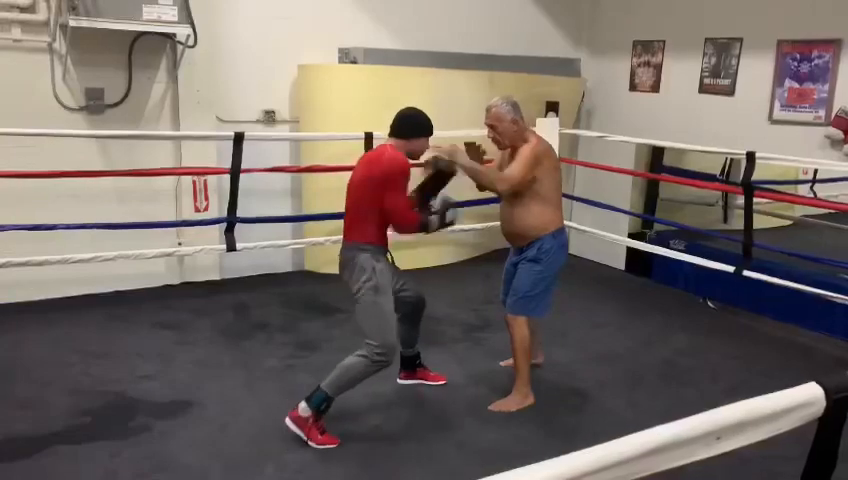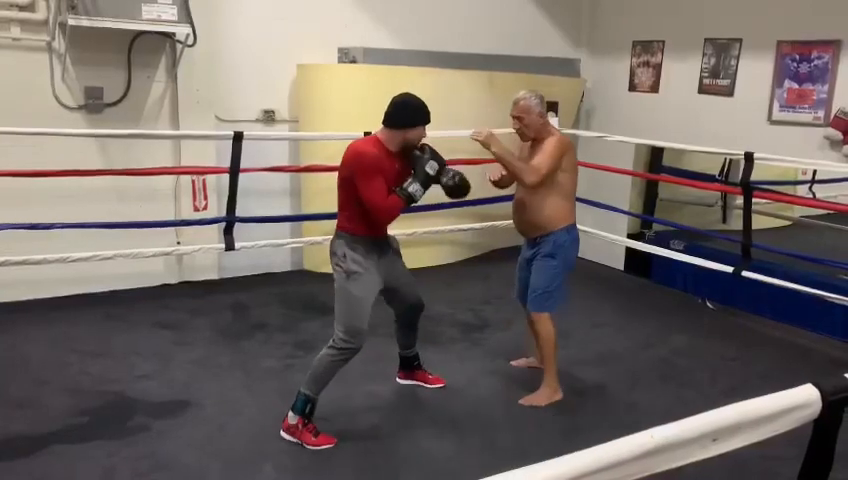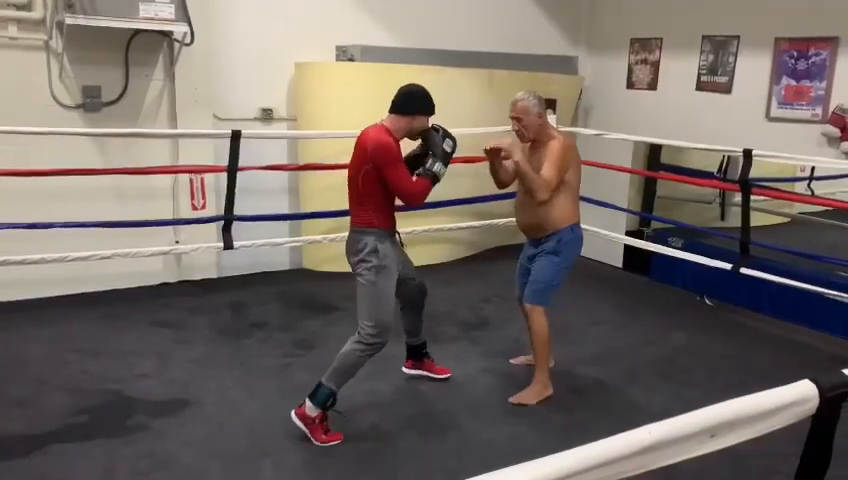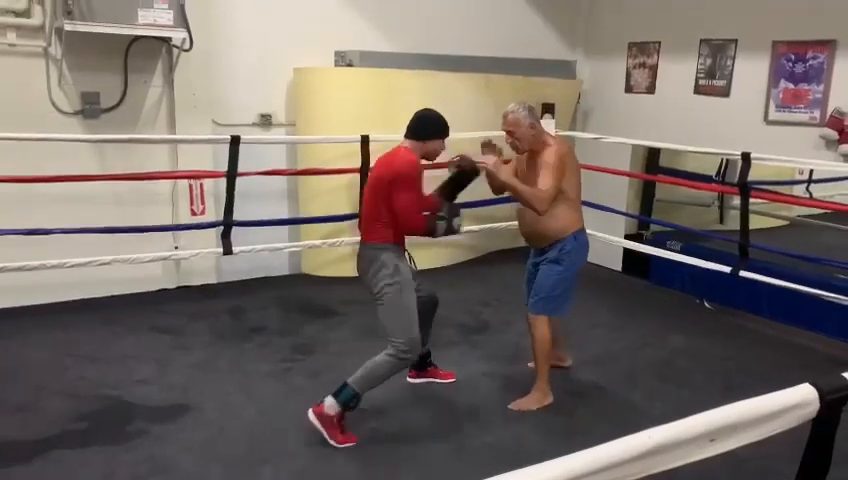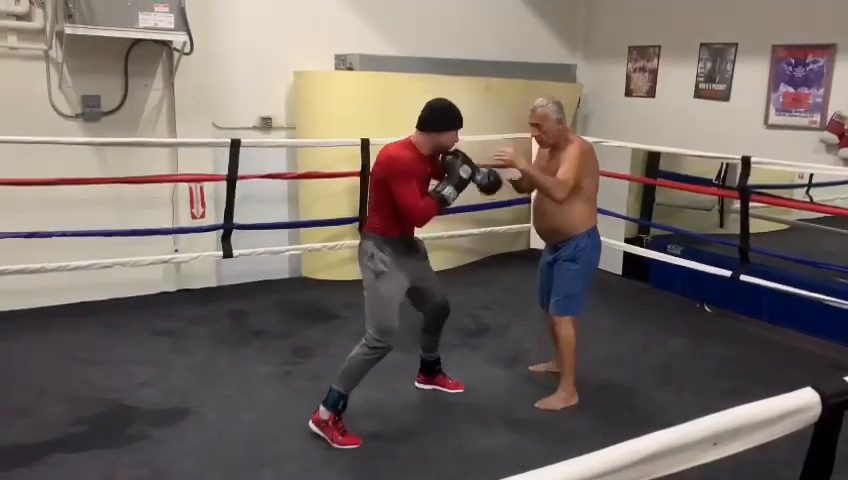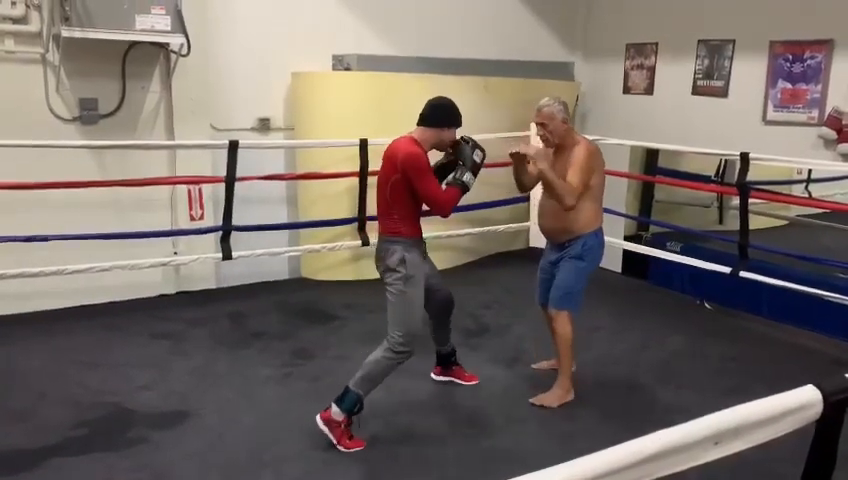
dt=0.5s
person 1, frame 1
left shoulder: (374, 158)
right shoulder: (396, 163)
right elbow: (404, 221)
left wrist: (435, 185)
right wrist: (439, 217)
left hip: (370, 257)
right hip: (366, 260)
left knee: (413, 302)
right knee: (380, 350)
left ankle: (410, 368)
right ankle: (306, 412)
person 1, frame 2
left shoulder: (396, 152)
right shoulder: (364, 154)
left elbow: (398, 185)
right elbow: (385, 211)
left wrist: (439, 174)
right wrist: (419, 177)
left hip: (382, 246)
right hip: (354, 250)
left knee: (411, 304)
right knee: (348, 339)
left ankle: (409, 369)
right ankle: (296, 419)
person 1, frame 3
left shoulder: (379, 136)
right shoulder: (382, 143)
right elbow: (412, 196)
left wrist: (422, 153)
right wrist: (439, 159)
left hip: (383, 238)
right hip: (372, 243)
left knee: (415, 291)
right knee: (373, 334)
left ankle: (416, 358)
right ankle: (312, 409)
person 1, frame 4
left shoulder: (392, 159)
right shoulder: (408, 165)
left elbow: (420, 206)
right elbow: (409, 221)
left wrist: (455, 181)
right wrist: (442, 225)
left hip: (384, 253)
right hip: (385, 258)
left knee: (426, 300)
right knee: (401, 349)
left ankle: (421, 367)
right ankle: (330, 410)
person 1, frame 5
left shoulder: (429, 156)
right shoulder: (396, 158)
left elbow: (441, 172)
right elbow: (418, 215)
left wrist: (477, 174)
right wrist: (453, 184)
left hip: (408, 246)
right hip: (382, 251)
left knee: (438, 307)
right knee: (380, 339)
left ankle: (429, 373)
right ankle: (327, 413)
person 1, frame 6
left shoulder: (402, 147)
right shoulder: (411, 155)
right elbow: (441, 205)
left wrist: (450, 163)
right wrist: (468, 168)
left hip: (404, 246)
right hip: (401, 251)
left knee: (442, 300)
right knee: (401, 343)
left ankle: (446, 364)
right ankle: (337, 414)
person 2, frame 1
left shoulder: (534, 150)
right shoulder: (510, 150)
left elbow: (502, 184)
right elbow: (486, 183)
left wrist: (461, 161)
right wrist: (475, 161)
left hip: (545, 246)
right hip: (523, 245)
left knee: (516, 314)
right knee: (510, 302)
left ankle: (522, 392)
right ankle: (531, 354)
person 2, frame 2
left shoulder: (557, 143)
right shoulder: (528, 143)
left elbow: (530, 178)
right elbow: (512, 177)
left wrist: (497, 148)
right wrist: (498, 177)
left hip: (556, 241)
right hip: (534, 240)
left knee: (539, 310)
right knee: (526, 300)
left ankle: (551, 387)
right ankle: (541, 356)
person 2, frame 3
left shoulder: (558, 145)
right shoulder: (526, 144)
left elbow: (542, 193)
right elbow: (504, 182)
left wrist: (519, 159)
right wrist: (495, 160)
left hip: (559, 240)
right hip: (535, 239)
left knee: (534, 306)
right knee: (526, 300)
left ankle: (541, 383)
right ankle: (541, 354)
person 2, frame 4
left shoulder: (554, 153)
right shoulder: (523, 153)
left elbow: (540, 204)
right elbow: (499, 189)
left wrist: (506, 174)
right wrist: (493, 163)
left hip: (564, 247)
right hip: (541, 246)
left knee: (537, 314)
right knee: (540, 307)
left ankle: (541, 391)
right ankle: (558, 354)
person 2, frame 5
left shoulder: (577, 150)
right shoulder: (546, 150)
left elbow: (559, 191)
right elbow: (525, 188)
left wrist: (523, 165)
right wrist: (515, 171)
left hip: (578, 245)
right hip: (554, 244)
left knee: (561, 314)
right knee: (549, 307)
left ankle: (567, 391)
right ankle: (560, 361)
person 2, frame 6
left shoulder: (583, 151)
right shoulder: (550, 149)
left elbow: (569, 199)
right elbow: (525, 186)
left wrist: (543, 166)
right wrist: (520, 163)
left hip: (582, 244)
right hip: (556, 243)
left knee: (559, 310)
right knee: (547, 305)
left ankle: (563, 387)
right ankle: (563, 359)
